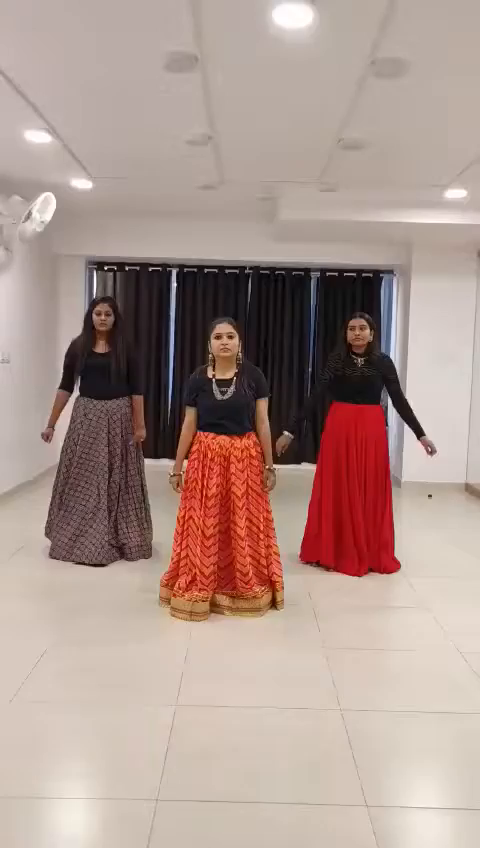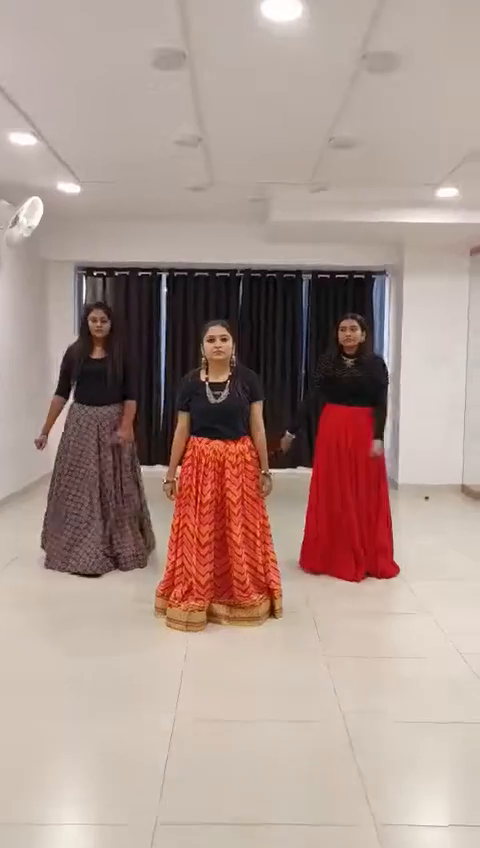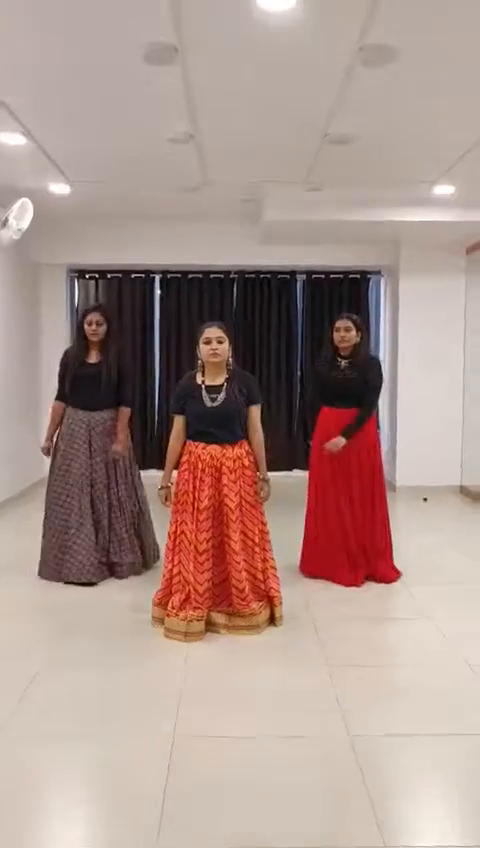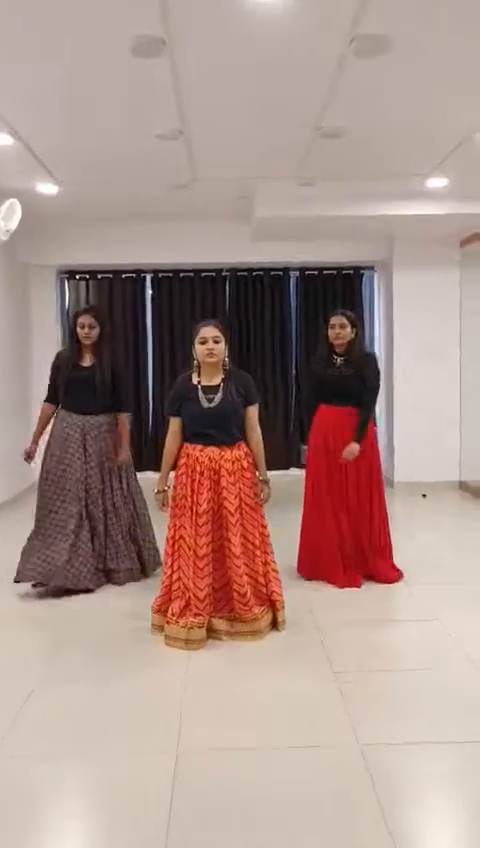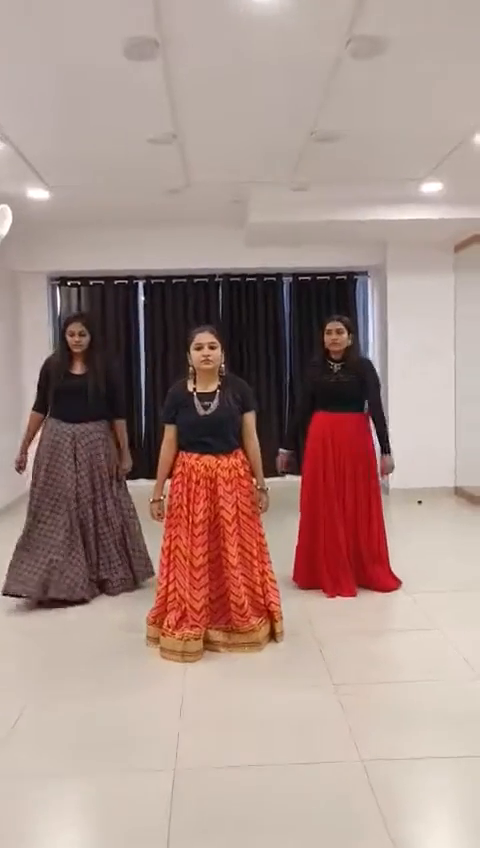
dt=0.2s
person 1, frame 1
left shoulder: (253, 376)
right shoulder: (198, 379)
left elbow: (262, 422)
right elbow: (189, 425)
left wrist: (269, 465)
right wrist: (177, 467)
left hip: (244, 458)
right hip: (207, 458)
left knee: (244, 524)
right knee: (204, 524)
left ankle: (243, 587)
right ankle: (199, 587)
person 1, frame 2
left shoulder: (247, 379)
right shoulder: (191, 382)
left elbow: (257, 427)
right elbow: (182, 430)
left wrist: (265, 470)
right wrist: (170, 474)
left hip: (240, 463)
right hip: (200, 464)
left knee: (240, 531)
right knee: (199, 532)
left ankle: (241, 595)
right ankle: (195, 596)
person 1, frame 3
left shoulder: (244, 382)
right shoulder: (187, 385)
left elbow: (255, 430)
right elbow: (178, 434)
left wrist: (263, 474)
right wrist: (165, 478)
left hip: (237, 468)
right hip: (197, 468)
left knee: (238, 537)
right knee: (196, 538)
left ankle: (240, 603)
right ankle: (193, 605)
person 1, frame 4
left shoulder: (242, 382)
right shoulder: (183, 386)
left elbow: (253, 431)
right elbow: (174, 436)
left wrist: (263, 476)
right wrist: (162, 482)
left hip: (236, 470)
right hip: (195, 472)
left knee: (238, 541)
right knee: (195, 543)
left ankle: (242, 608)
right ankle: (193, 611)
person 1, frame 5
left shoulder: (238, 388)
right shoulder: (178, 393)
left elbow: (250, 438)
right elbow: (169, 444)
left wrist: (260, 484)
right wrist: (157, 492)
left hip: (232, 479)
right hip: (190, 481)
left knee: (235, 551)
right knee: (191, 553)
left ankle: (239, 620)
right ankle: (189, 623)
person 2, frame 1
left shoulder: (125, 348)
right shoulder: (78, 347)
left elbow: (136, 389)
right elbow: (66, 386)
left wrist: (140, 424)
right wrist: (51, 423)
left hip: (119, 417)
right hip: (87, 417)
left knee: (119, 480)
right knee: (83, 479)
left ankle: (123, 539)
right ankle: (78, 539)
person 2, frame 2
left shoulder: (120, 354)
right shoulder: (74, 352)
left elbow: (130, 395)
right elbow: (61, 392)
left wrist: (125, 426)
right wrist: (46, 429)
left hip: (112, 423)
right hip: (81, 423)
left knee: (114, 488)
right knee: (77, 488)
left ankle: (117, 548)
right ankle: (74, 551)
person 2, frame 3
left shoulder: (117, 358)
right shoulder: (71, 356)
left elbow: (125, 401)
right elbow: (61, 398)
left wrist: (121, 437)
right wrist: (50, 436)
left hip: (107, 429)
right hip: (75, 430)
left knee: (111, 495)
right knee: (70, 496)
left ankle: (115, 556)
right ankle: (70, 560)
person 2, frame 4
left shoulder: (111, 361)
right shoulder: (63, 359)
left elbow: (122, 406)
right elbow: (51, 400)
left wrist: (123, 446)
right wrist: (35, 439)
left hip: (102, 434)
right hip: (67, 434)
left knee: (106, 500)
right knee: (62, 502)
left ankle: (113, 563)
right ankle: (60, 566)
person 2, frame 5
left shoulder: (102, 368)
right shoulder: (52, 366)
left elbow: (117, 412)
right elbow: (39, 409)
left wrist: (125, 453)
right wrist: (24, 449)
left hip: (94, 443)
right hip: (57, 443)
left knee: (98, 509)
right knee: (52, 513)
left ankle: (106, 573)
right ankle: (49, 579)
person 3, frame 1
left shoulder: (383, 362)
right shoulder: (336, 360)
left elbow: (398, 399)
right elbow: (317, 395)
left wrist: (420, 433)
right wrist: (291, 429)
left hip: (371, 429)
right hip: (339, 428)
left knee: (371, 492)
right knee: (335, 490)
left ankle: (372, 554)
right ankle: (335, 552)
person 3, frame 2
left shoulder: (375, 363)
right shoulder: (327, 362)
left elbow: (380, 403)
right elbow: (312, 399)
left wrist: (378, 438)
right wrist: (292, 431)
left hip: (363, 431)
right hip: (331, 430)
left knee: (367, 496)
right knee: (331, 495)
left ankle: (368, 558)
right ankle: (329, 556)
person 3, frame 3
left shoulder: (370, 364)
right shoulder: (324, 364)
left elbow: (369, 405)
right elbow: (316, 403)
left wrist: (344, 436)
right wrist: (317, 436)
left hip: (360, 435)
right hip: (326, 432)
left knee: (364, 500)
right knee: (329, 500)
left ankle: (370, 562)
right ankle: (330, 562)
person 3, frame 4
left shoulder: (366, 360)
right shoulder: (320, 361)
left elbow: (368, 404)
right elbow: (314, 402)
left wrist: (357, 441)
right wrist: (307, 440)
left hip: (358, 432)
right hip: (324, 433)
left knee: (361, 500)
right knee: (326, 499)
left ankle: (369, 562)
right ankle: (329, 563)
person 3, frame 5
left shoulder: (363, 367)
right shoulder: (316, 368)
left elbow: (375, 408)
right elbow: (303, 409)
left wrist: (386, 451)
right wrist: (287, 448)
left hip: (355, 439)
right hip: (321, 440)
left knee: (359, 505)
right knee: (322, 506)
left ankle: (368, 571)
right ankle: (326, 571)
